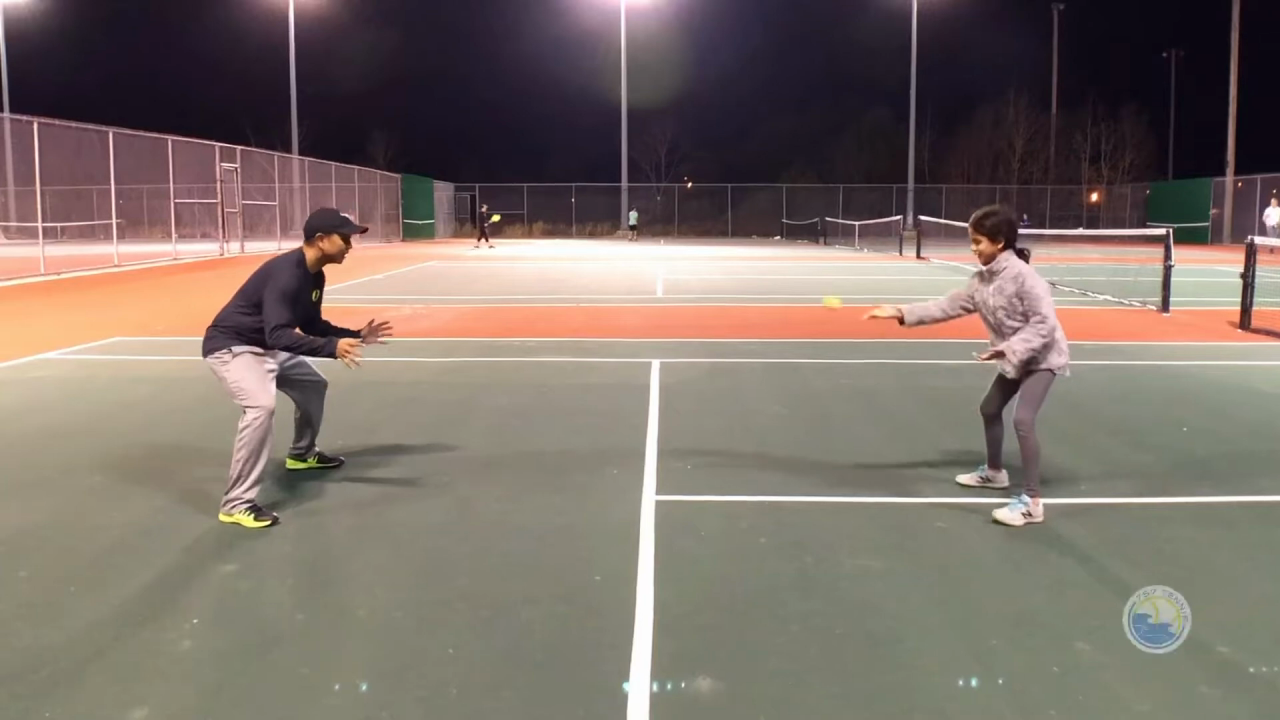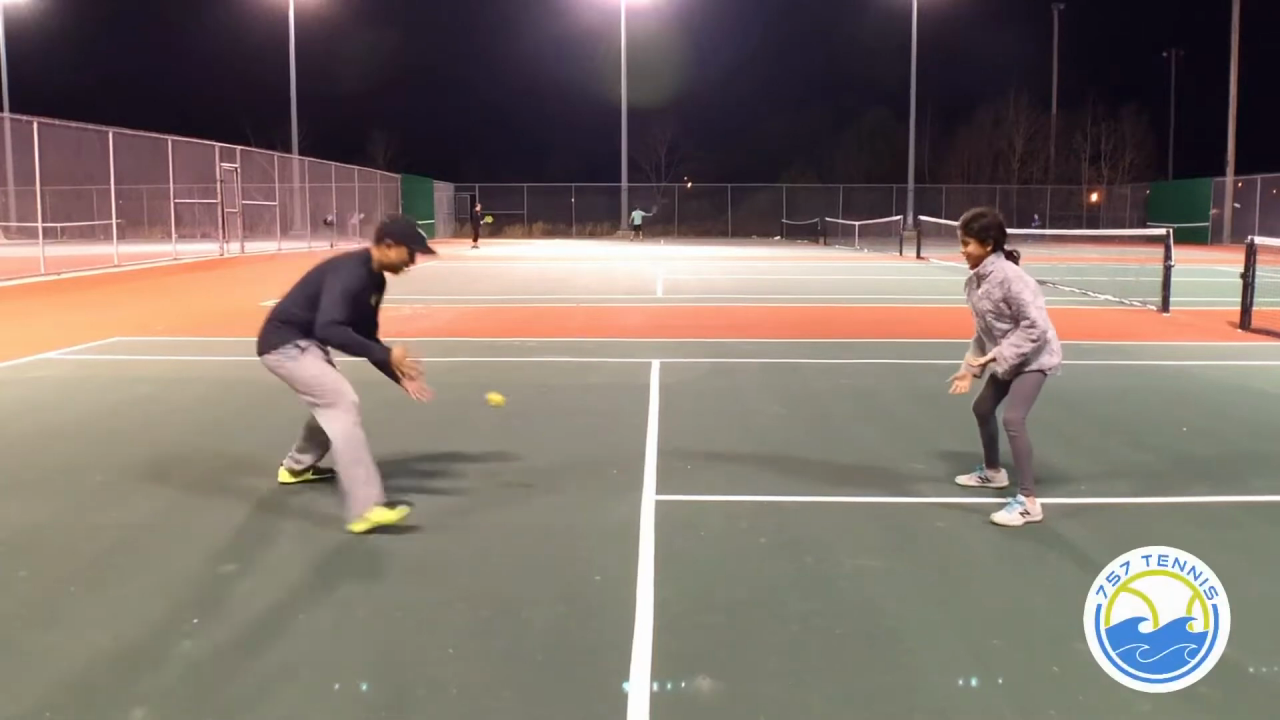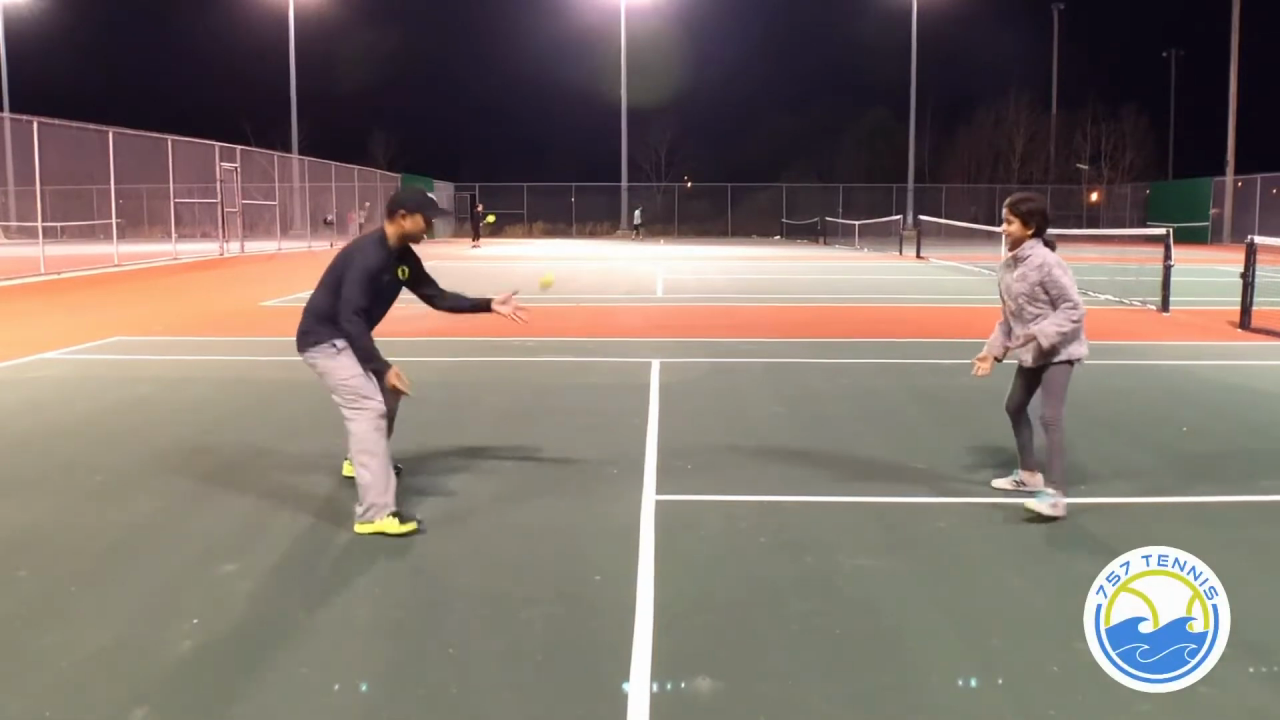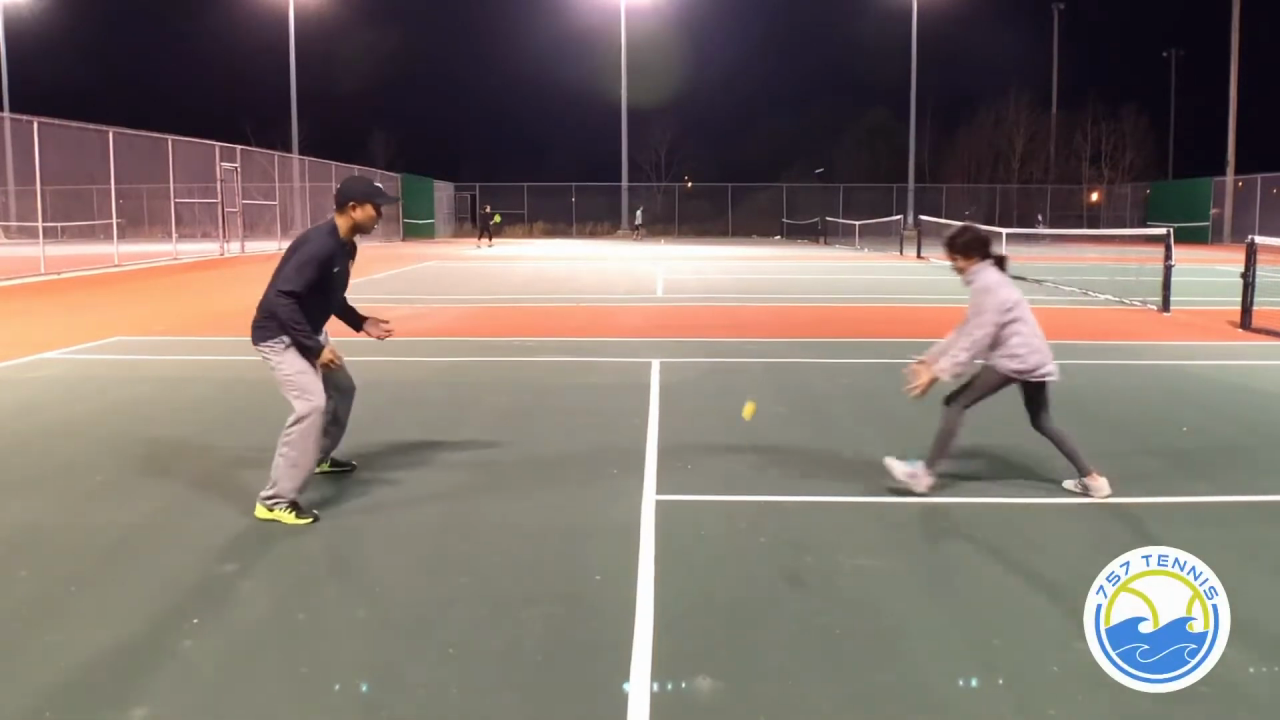
dt=0.7s
person 1, frame 1
left shoulder: (314, 276)
right shoulder: (286, 273)
left elbow: (310, 324)
right elbow: (278, 335)
left wrist: (356, 336)
right wrist: (332, 347)
left hip: (265, 345)
right hip: (230, 346)
left knee: (313, 385)
right knee: (262, 405)
left ankle: (302, 454)
right ankle: (237, 503)
person 1, frame 2
left shoulder: (373, 279)
right shoulder: (349, 274)
left elbow: (364, 336)
right elbow: (331, 329)
left wrist: (397, 372)
right wrist: (385, 355)
left hip: (297, 342)
right hip: (283, 343)
left knee: (331, 400)
right knee: (343, 404)
left ankle: (299, 465)
right ankle: (365, 509)
person 1, frame 3
left shoulder: (403, 256)
right shoulder: (368, 256)
left elbow: (436, 297)
right elbow: (351, 318)
left wrist: (488, 305)
right wrist: (383, 369)
left hip: (344, 338)
right hip: (324, 340)
left knee: (386, 395)
right knee: (368, 409)
left ankle: (364, 461)
right ankle: (375, 512)
person 1, frame 4
left shoulder: (347, 247)
right shoulder: (319, 245)
right elbow: (281, 298)
left wrist: (360, 323)
right wrist: (315, 348)
left hip: (307, 331)
right hip: (278, 333)
left knee: (342, 389)
right knee: (311, 404)
left ankle: (319, 456)
right ankle: (276, 500)
person 2, frame 1
left shoulder: (1023, 276)
right shoulder: (983, 279)
left elbow: (1045, 323)
right elbow: (948, 306)
left wrist: (1010, 349)
right wrist: (901, 314)
left hip: (1043, 357)
right hip: (1015, 358)
left knee: (1023, 420)
right knee: (989, 408)
left ankle: (1031, 502)
right ankle: (995, 471)
person 2, frame 2
left shoulder: (1010, 277)
right shoulder: (974, 281)
left elbow: (1036, 326)
right elbow: (984, 331)
left wrist: (999, 355)
right wrist: (971, 367)
left hip: (1033, 358)
right hip: (1007, 359)
left knee: (1012, 419)
right knee: (983, 409)
left ankle: (1028, 502)
right ankle: (993, 471)
person 2, frame 3
left shoulder: (1047, 263)
right shoulder: (1008, 265)
left elbow: (1074, 310)
right elbow: (1008, 317)
left wrist: (1040, 334)
right wrist: (993, 350)
left hip: (1059, 350)
right hip: (1033, 352)
left knee: (1050, 418)
right knee: (1015, 406)
left ankle: (1054, 494)
right ankle: (1029, 473)
person 2, frame 4
left shoulder: (988, 287)
right shoulder: (990, 280)
left elbow: (977, 338)
right elbow: (966, 330)
left wrist: (939, 371)
right wrist: (931, 357)
left hip: (1017, 358)
right hip: (1033, 357)
left knee: (954, 404)
right knee: (1041, 422)
left ankle: (925, 473)
right ankle: (1092, 479)
